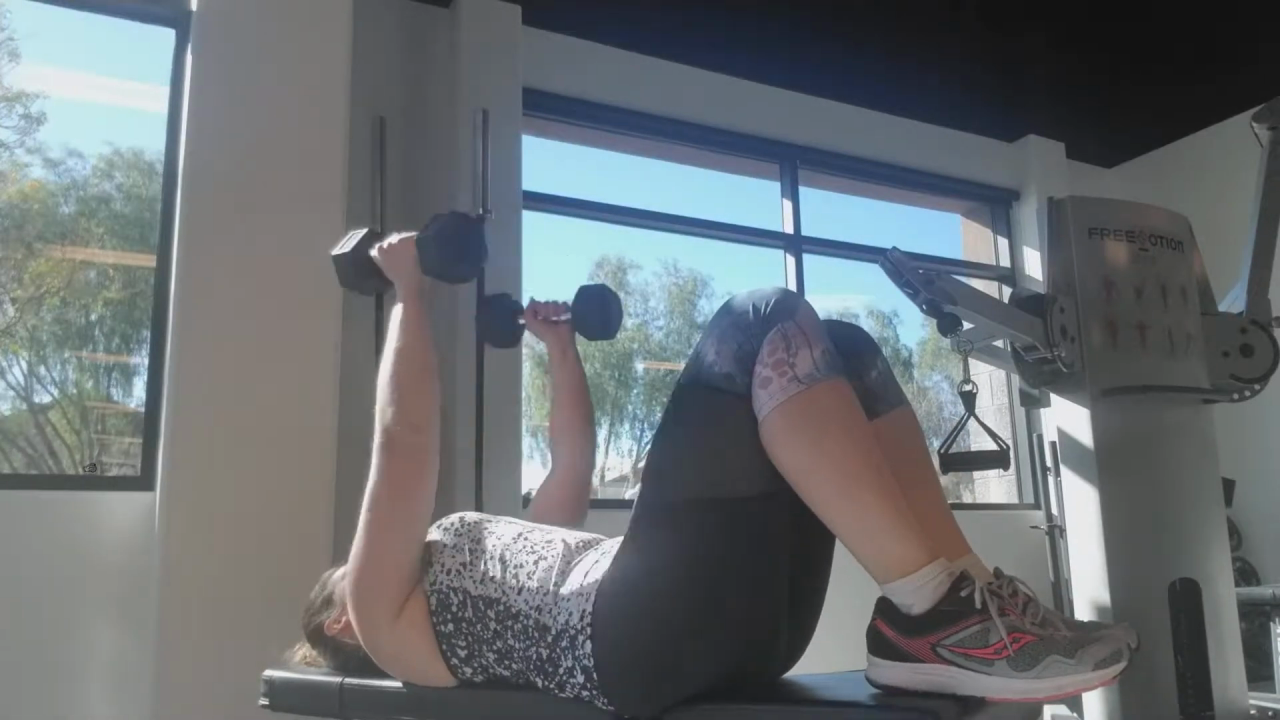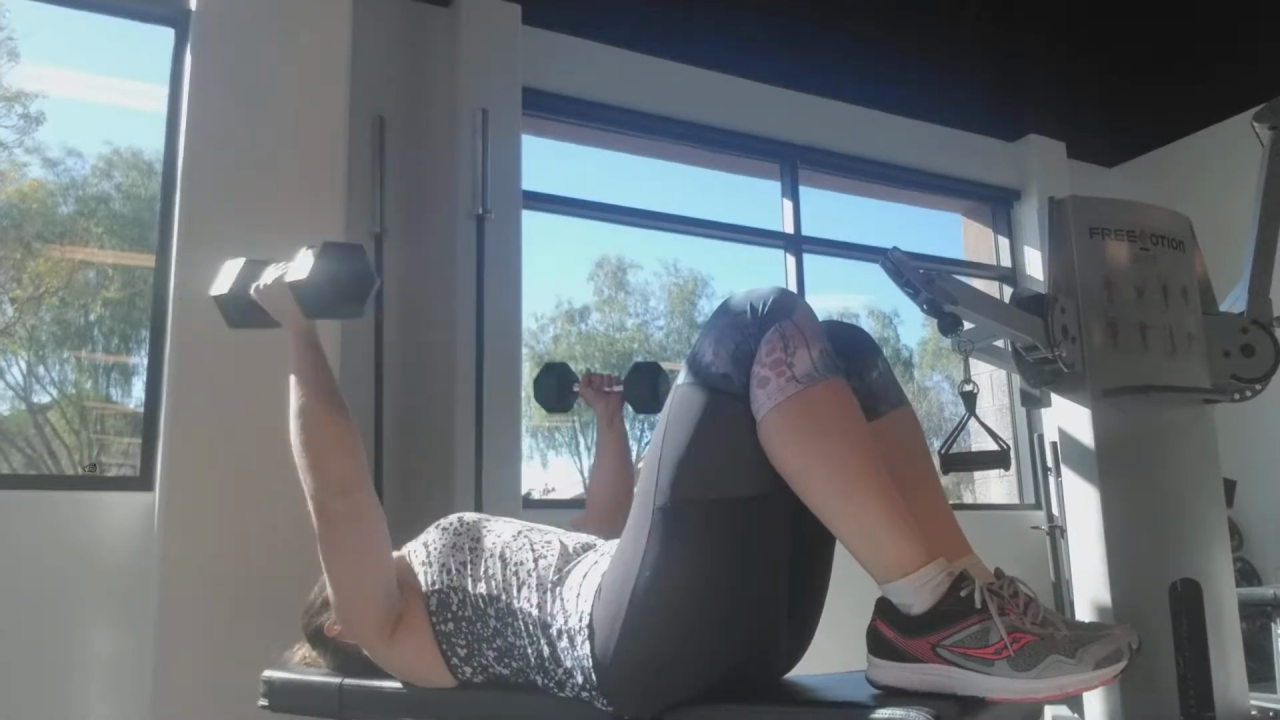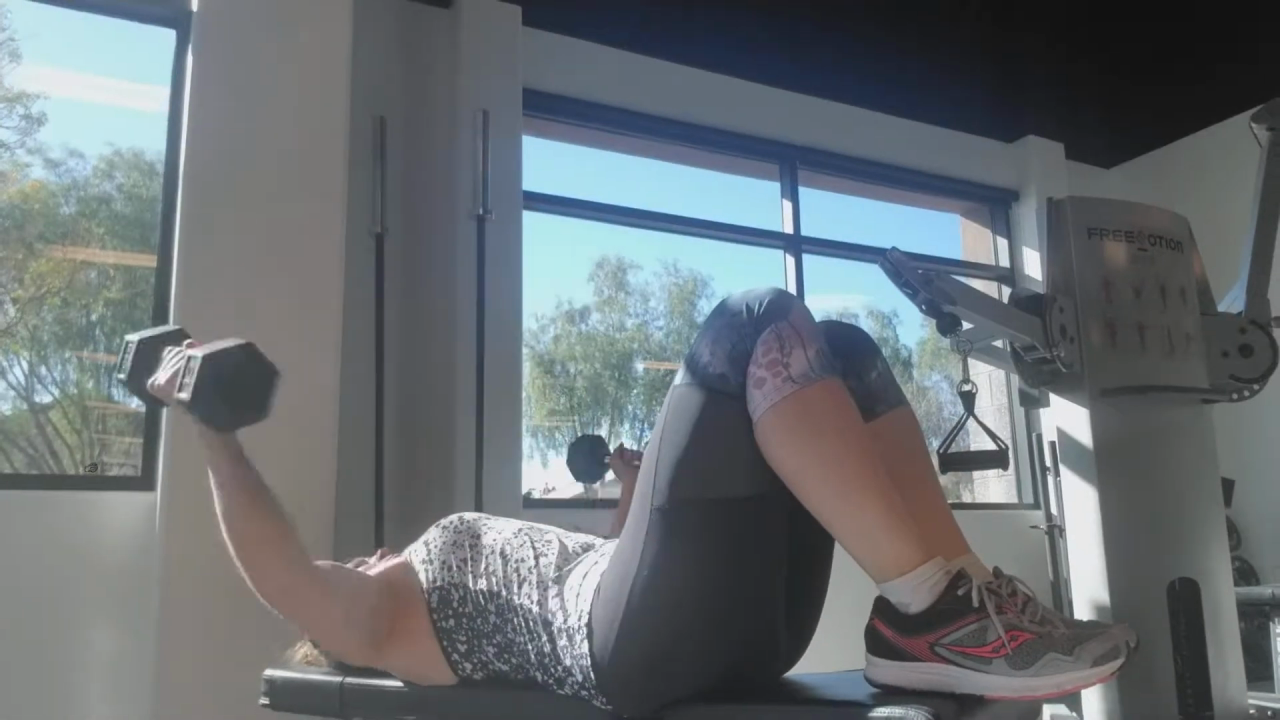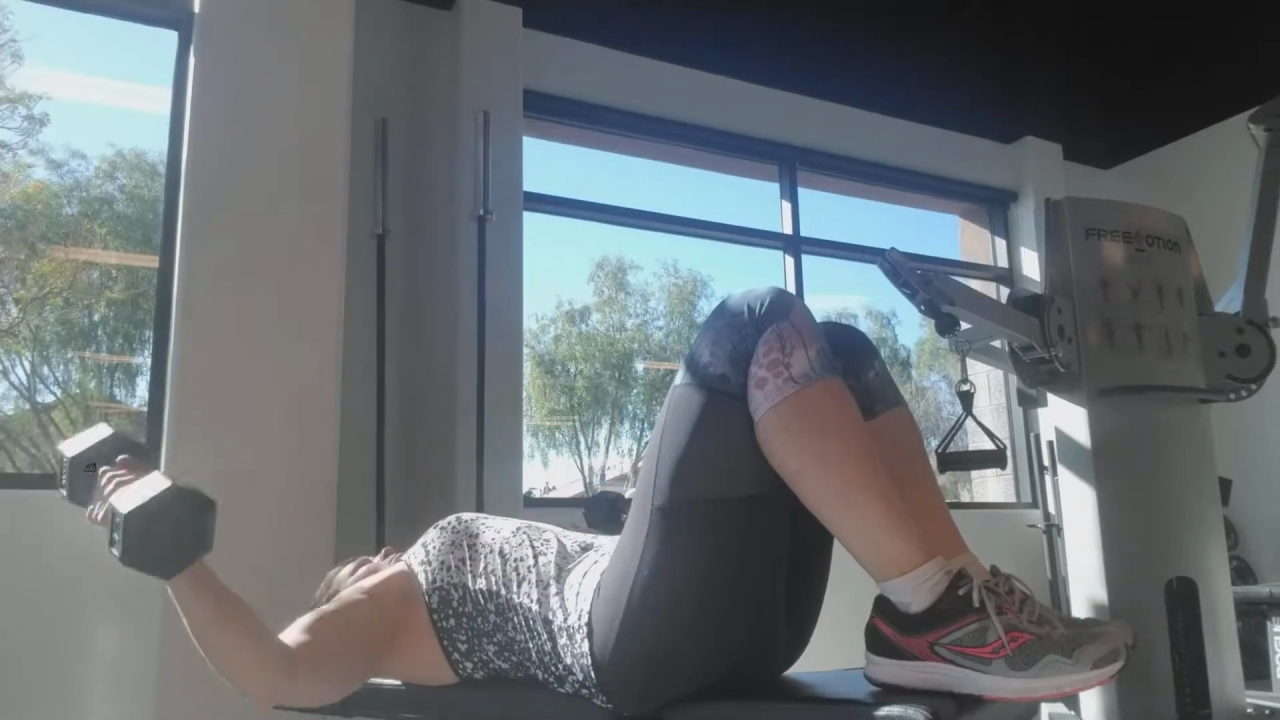
dt=0.2s
person 1, frame 1
left shoulder: (501, 558)
right shoulder: (388, 611)
left elbow: (573, 459)
right elbow: (402, 444)
left wrist: (558, 342)
right wrist: (412, 298)
left hip: (741, 621)
right hip: (642, 639)
left knee: (842, 349)
right knee: (764, 325)
left ankle: (959, 594)
right ankle: (932, 619)
person 1, frame 2
left shoulder: (472, 560)
right shoulder: (388, 616)
left elbow: (608, 517)
right elbow: (340, 495)
left wrist: (606, 416)
right wrist: (302, 341)
left hip: (738, 622)
right hip: (636, 639)
left knee: (841, 350)
right knee: (762, 325)
left ankle: (959, 596)
right ankle: (931, 617)
person 1, frame 3
left shoulder: (458, 567)
right shoulder: (382, 615)
right elbow: (286, 574)
left wrist: (631, 487)
right wrist: (212, 428)
left hip: (736, 622)
right hip: (639, 636)
left knee: (841, 350)
right knee: (762, 325)
left ankle: (955, 594)
right ankle: (928, 619)
person 1, frame 4
left shoulder: (458, 565)
right shoulder: (383, 615)
left wrist: (628, 510)
left hip: (738, 618)
right hip: (638, 633)
left knee: (837, 349)
right knee: (760, 325)
left ankle: (950, 600)
right ankle: (929, 617)
